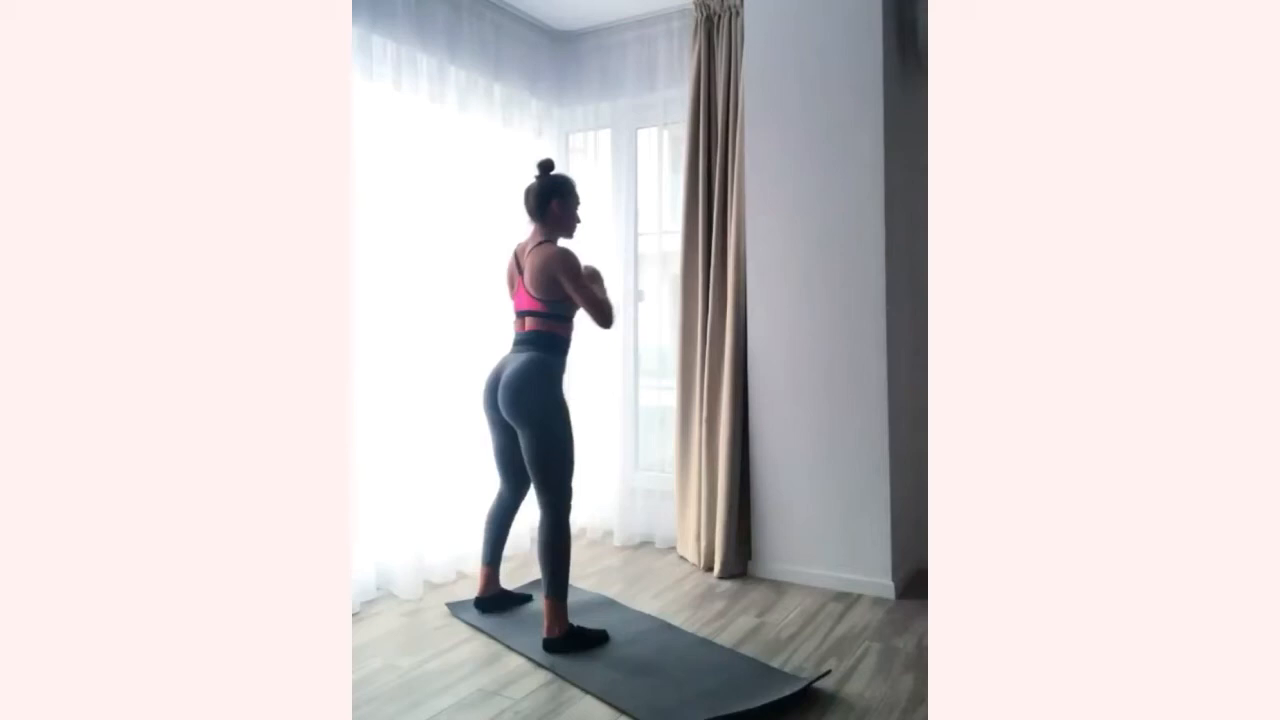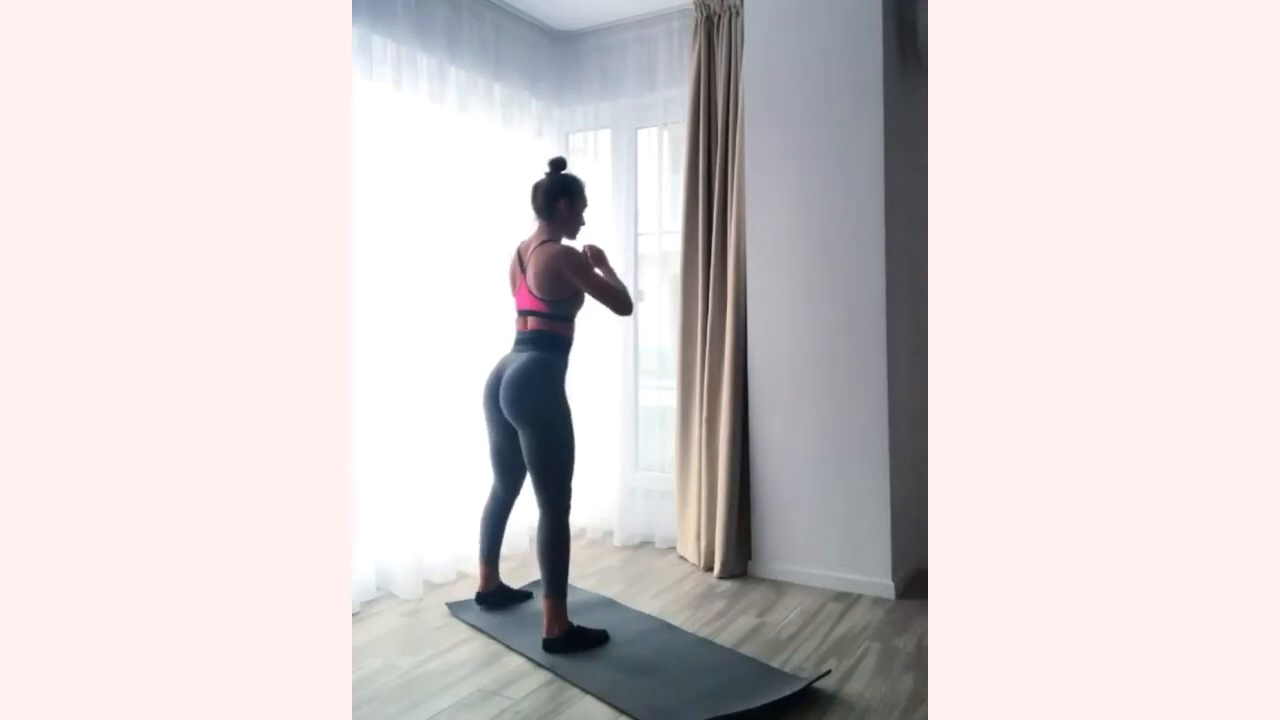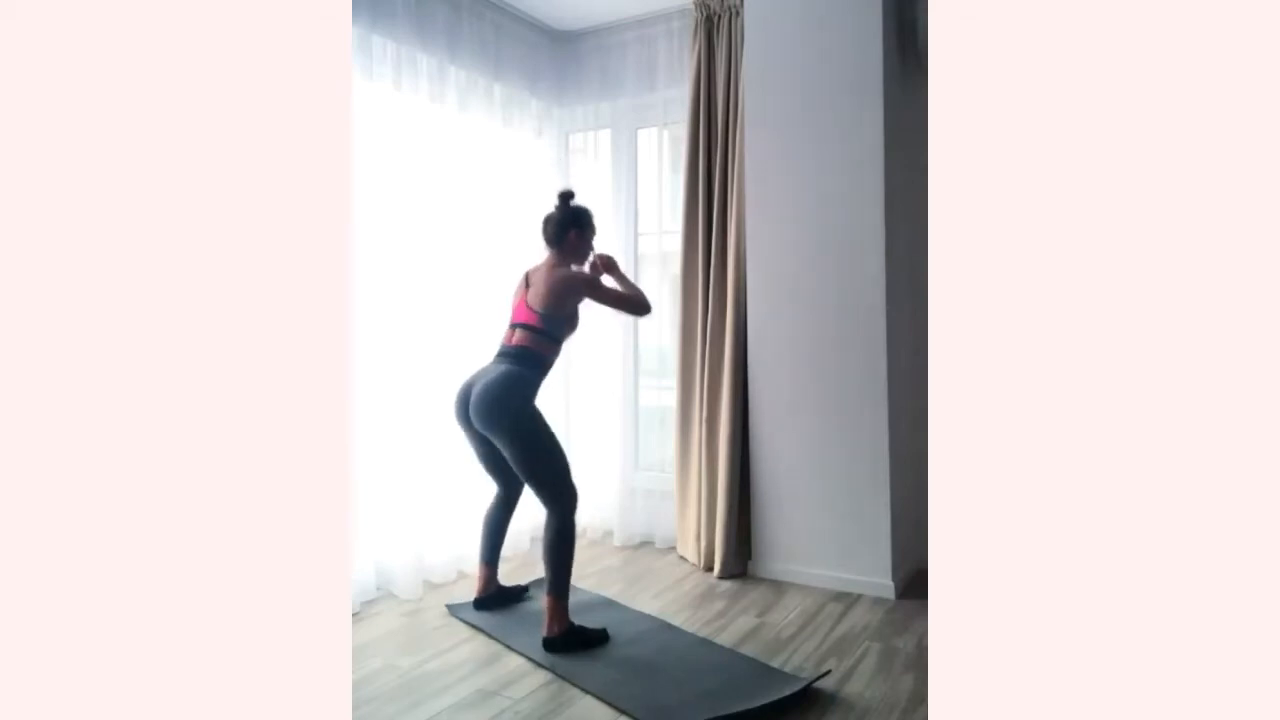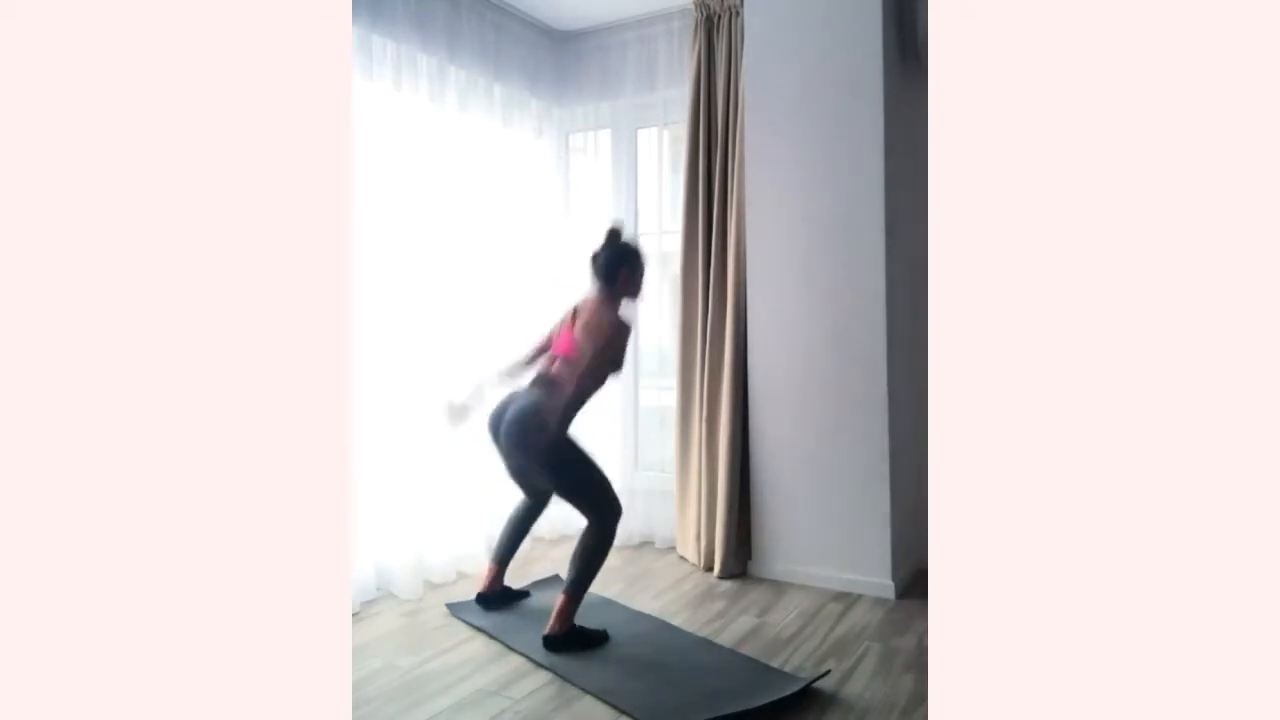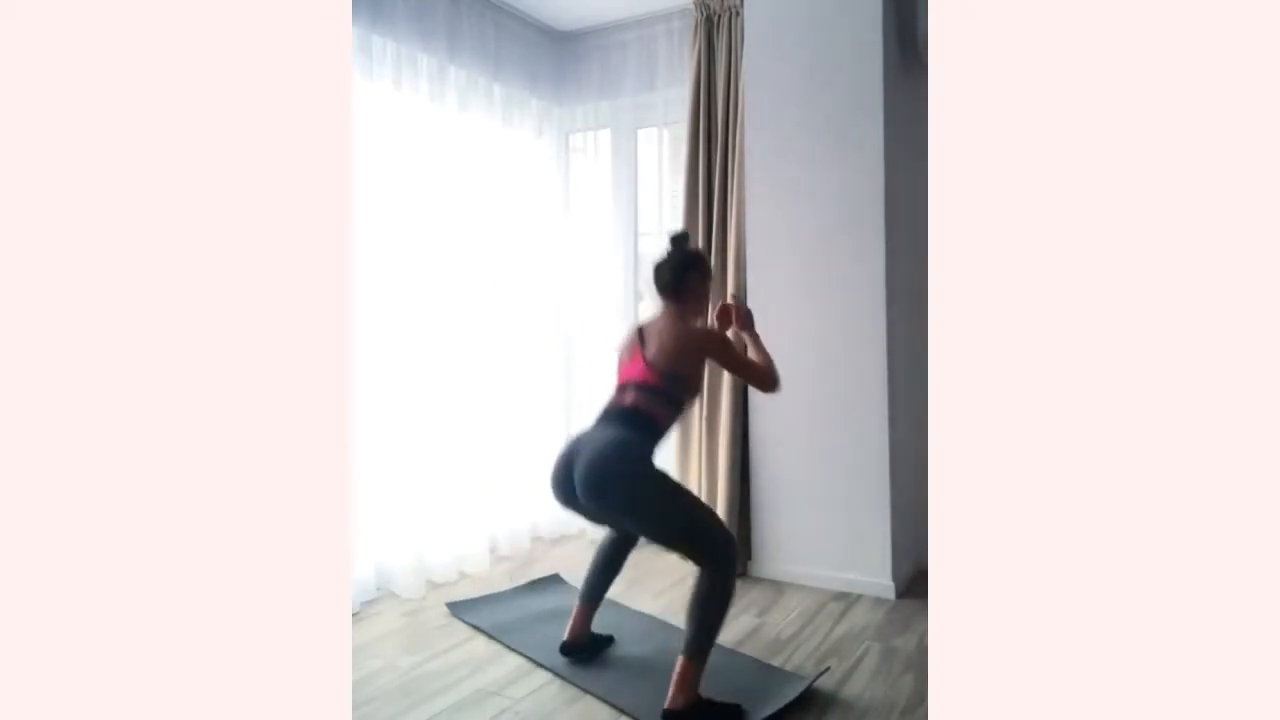
dt=0.5s
person 1, frame 1
left shoulder: (517, 256)
right shoulder: (558, 257)
right elbow: (604, 318)
left wrist: (579, 284)
right wrist: (596, 280)
left hip: (502, 377)
right hip: (534, 384)
left knee: (511, 489)
right knee: (555, 504)
left ankle: (488, 588)
right ankle: (557, 628)
person 1, frame 2
left shoulder: (519, 254)
right shoulder: (562, 256)
right elbow: (623, 305)
right wrist: (602, 264)
left hip: (501, 376)
right hip: (536, 383)
left knee: (505, 487)
right knee: (555, 505)
left ankle: (489, 585)
right ankle: (557, 628)
person 1, frame 3
left shoulder: (531, 275)
right shoulder: (569, 279)
right elbow: (640, 306)
left wrist: (592, 276)
right wrist: (613, 272)
left hip: (473, 392)
right hip: (505, 398)
left knee: (508, 487)
right knee: (562, 503)
left ankle: (487, 586)
right ankle: (558, 627)
person 1, frame 4
left shoulder: (572, 315)
right shoulder: (614, 327)
left elbow: (531, 358)
right elbow: (582, 375)
right wrist: (550, 423)
left hip: (505, 416)
right hip: (536, 424)
left knee: (536, 496)
right knee: (606, 512)
left ankle: (491, 584)
right ankle: (561, 627)
person 1, frame 5
left shoulder: (637, 335)
right shoulder: (696, 336)
right elbow: (767, 381)
right wrist: (748, 332)
left hip: (570, 465)
right hip: (617, 469)
left knee: (626, 524)
right knee: (721, 556)
left ankle: (577, 632)
